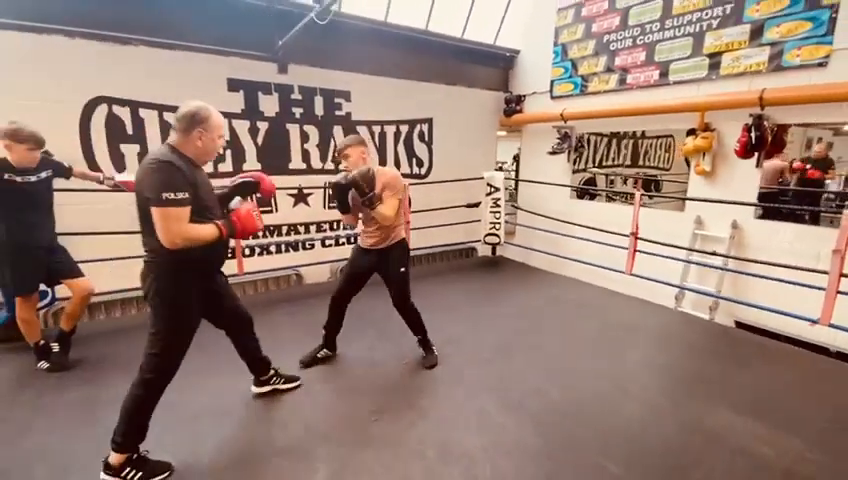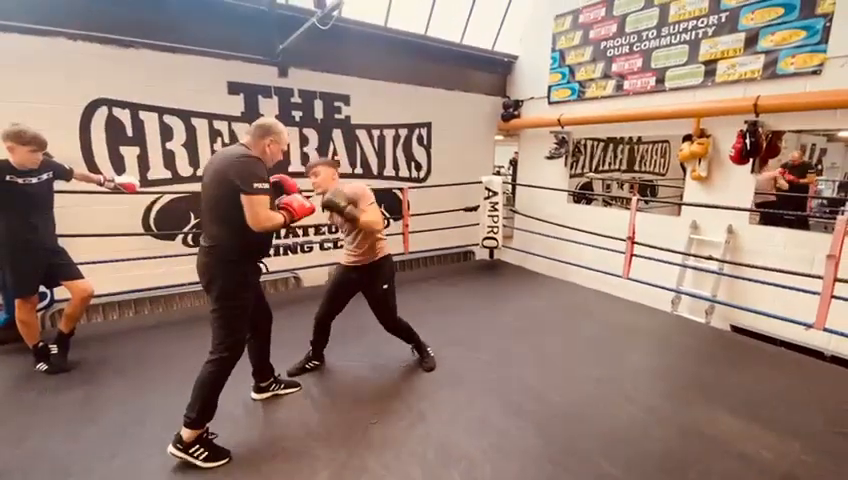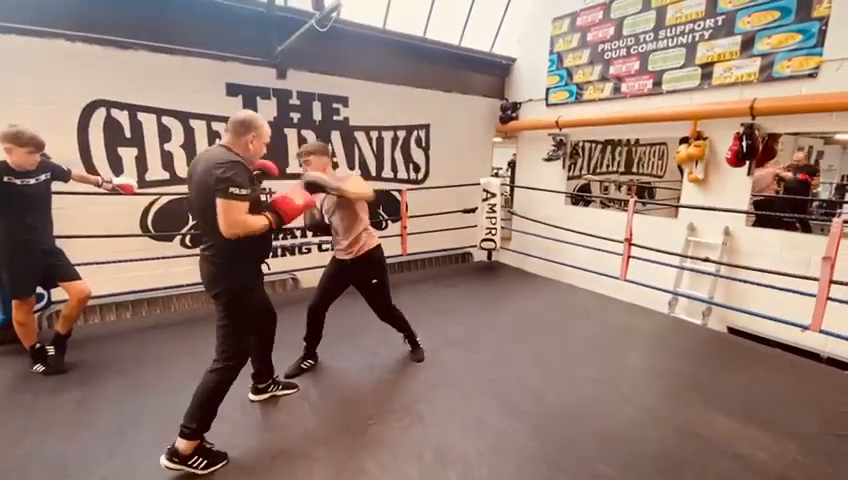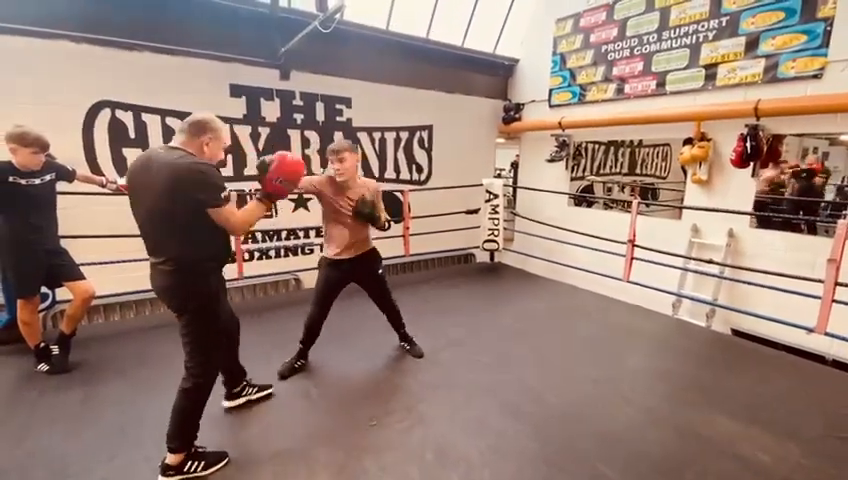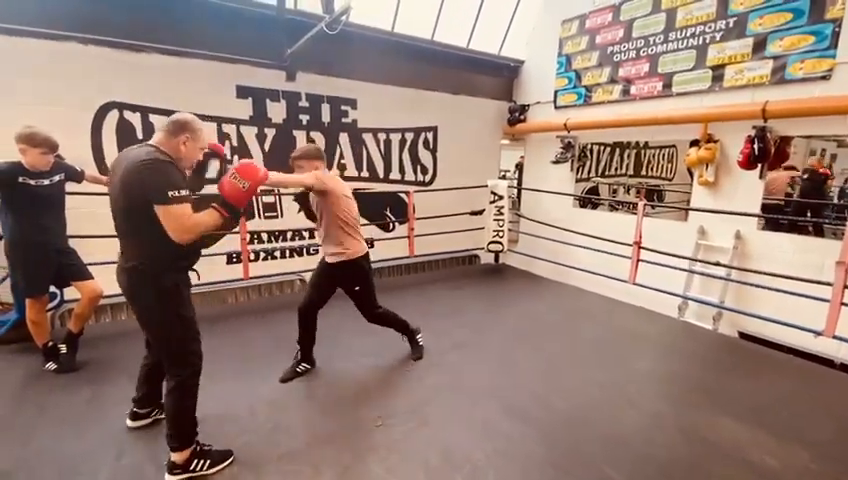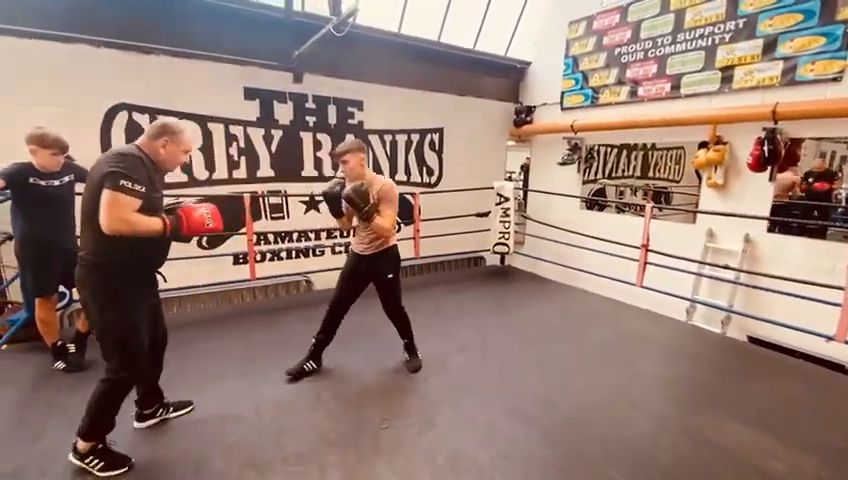
dt=0.4s
person 1, frame 1
left shoulder: (189, 165)
right shoulder: (165, 170)
right elbow: (173, 236)
left wrist: (229, 197)
right wrist: (228, 227)
left hip: (204, 274)
right hip: (174, 282)
left knee: (240, 323)
right knee: (160, 367)
left ankle: (265, 376)
person 1, frame 2
left shoulder: (223, 158)
right shoulder: (251, 166)
right elbow: (259, 221)
left wrist: (270, 191)
right wrist: (289, 212)
left hip: (220, 258)
right hip: (228, 266)
left knee: (260, 319)
right knee: (227, 348)
left ankle: (264, 380)
right ankle: (189, 435)
person 1, frame 3
left shoulder: (207, 159)
right shoulder: (231, 168)
right elbow: (233, 226)
left wrist: (255, 176)
right wrist: (276, 215)
left hip: (231, 266)
right hip: (232, 270)
left knee: (264, 320)
right knee: (231, 355)
left ankle: (263, 382)
right ankle: (184, 447)
person 1, frame 4
left shoulder: (142, 163)
right shoulder: (195, 171)
right elbow: (239, 224)
right wrist: (270, 193)
left hip: (171, 271)
right hip: (194, 279)
left knee: (226, 328)
right knee: (202, 365)
left ankle: (238, 387)
person 1, frame 5
left shoulder: (134, 157)
right shoulder: (159, 168)
right elbow: (182, 231)
right wrist: (229, 205)
left hip: (143, 272)
right hip: (157, 278)
left knee: (163, 345)
right knee: (185, 359)
left ankle: (144, 407)
person 1, frame 6
left shoulder: (139, 165)
right shoulder: (126, 164)
right elbow: (114, 222)
left wrist: (175, 216)
right wrist: (173, 225)
left hip: (136, 274)
right hip: (110, 278)
left knee: (154, 341)
right knee: (124, 362)
left ankle: (149, 406)
right ankle: (87, 445)
person 2, frame 1
left shoulder: (47, 164)
left elbow: (76, 171)
left wrist: (106, 179)
left hip: (49, 244)
left knee: (84, 289)
right knee: (26, 301)
left ankle: (60, 343)
right ankle: (41, 351)
person 2, frame 2
left shoulder: (48, 167)
left elbow: (76, 174)
left wrist: (107, 182)
left hip: (49, 247)
left knee: (84, 291)
right knee: (25, 303)
left ankle: (59, 344)
right ankle: (40, 354)
person 2, frame 3
left shoulder: (46, 167)
left elbow: (74, 175)
left wrist: (103, 182)
left hip: (47, 248)
left knee: (82, 292)
right knee: (23, 304)
left ankle: (57, 345)
right ankle: (37, 355)
person 2, frame 4
left shoulder: (51, 168)
left elbow: (78, 175)
left wrist: (105, 183)
left hip: (51, 247)
left knee: (85, 292)
right knee: (27, 303)
left ankle: (61, 344)
right ankle: (41, 354)
person 2, frame 5
left shoulder: (60, 168)
left elbow: (87, 176)
left wrist: (112, 182)
left hip: (59, 247)
right hip: (26, 250)
left knee: (93, 291)
right knee: (37, 302)
left ankle: (69, 343)
right ankle: (50, 353)
person 2, frame 6
left shoulder: (70, 169)
right shoulder: (21, 172)
left hip: (68, 247)
right hip: (35, 250)
right knee: (45, 301)
left ankle: (77, 342)
right ankle: (58, 352)
person 3, frame 1
left shoulder: (389, 176)
right shoulder: (354, 184)
left elbow: (387, 218)
right elbow: (349, 223)
left wrist: (367, 193)
right wrist: (341, 200)
left hip: (393, 247)
right hip: (365, 248)
left knee: (402, 303)
right knee: (339, 297)
left ankle: (426, 345)
right ankle: (327, 345)
person 3, frame 2
left shoulder: (356, 190)
right shoulder: (332, 202)
left elbow: (376, 224)
left wrist: (344, 211)
left hip: (377, 263)
right hip: (349, 266)
left knee: (389, 320)
right knee: (323, 315)
left ankle: (421, 349)
right ankle: (315, 356)
person 3, frame 3
left shoulder: (344, 178)
right shoulder: (321, 194)
left elbow: (367, 194)
left wrist: (327, 185)
right wrist: (316, 223)
left hip: (367, 256)
right hip: (342, 258)
left knee: (384, 309)
right knee: (315, 307)
left ankle: (411, 338)
right ankle: (309, 355)
person 3, frame 4
left shoulder: (371, 187)
right shoulder: (324, 183)
left elbow: (382, 222)
left wrist: (372, 216)
left hip: (365, 256)
right hip: (334, 261)
left knee: (386, 302)
right knee: (317, 313)
left ankle: (405, 337)
right ankle: (301, 355)
person 3, frame 5
left shoulder: (326, 180)
right shoulder: (324, 187)
left elbow: (285, 181)
right wrist: (313, 210)
left hip: (353, 261)
right hip: (330, 261)
left knee: (371, 311)
right knee: (306, 309)
left ankle: (411, 333)
right ankle: (305, 358)
person 3, frame 6
left shoulder: (385, 187)
right shoulder: (349, 186)
left elbow: (387, 230)
right elbow: (346, 225)
left wrist: (365, 209)
right wrist: (335, 206)
left hip: (384, 255)
right hip: (358, 255)
left knee: (393, 307)
right knee: (337, 306)
left ankle: (411, 350)
right ankle: (313, 357)
